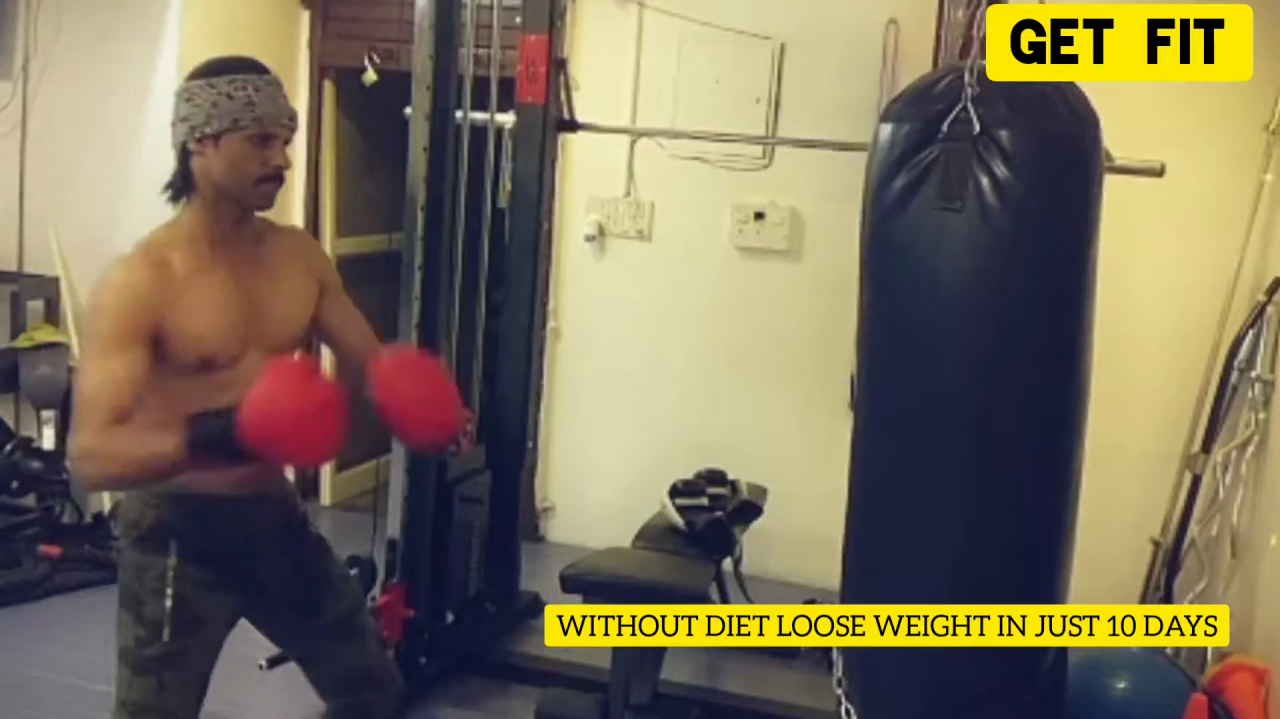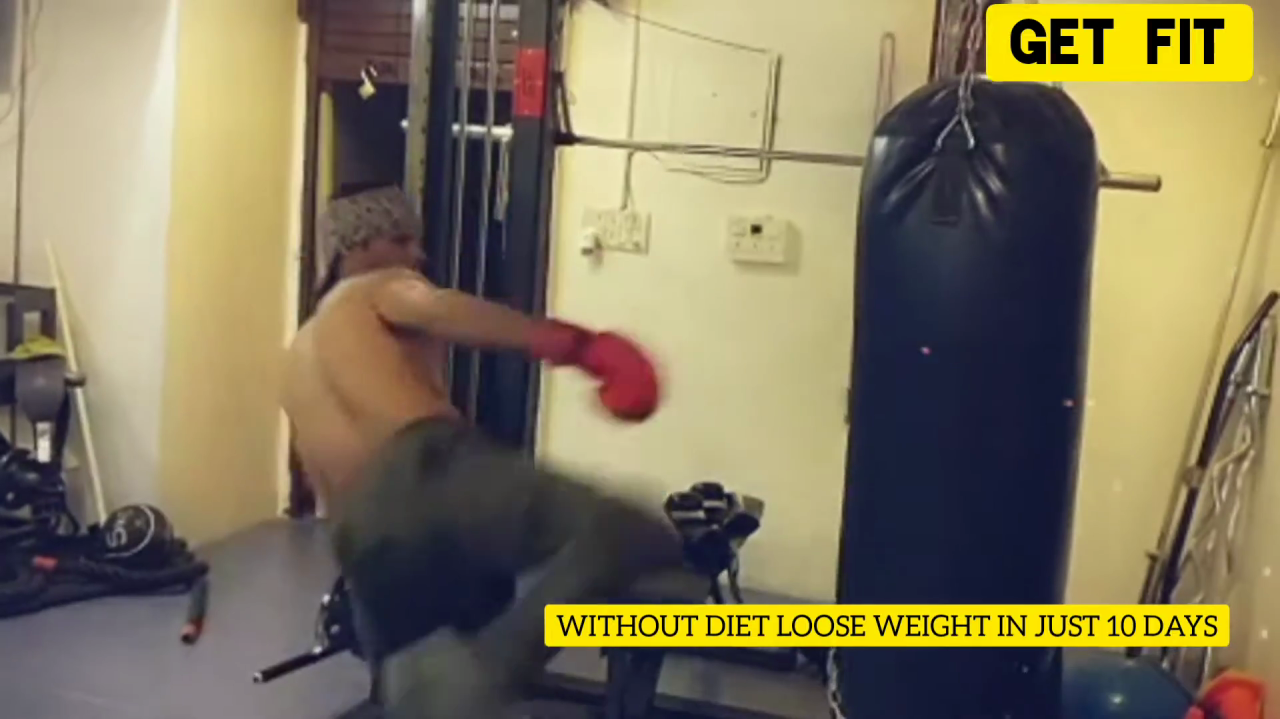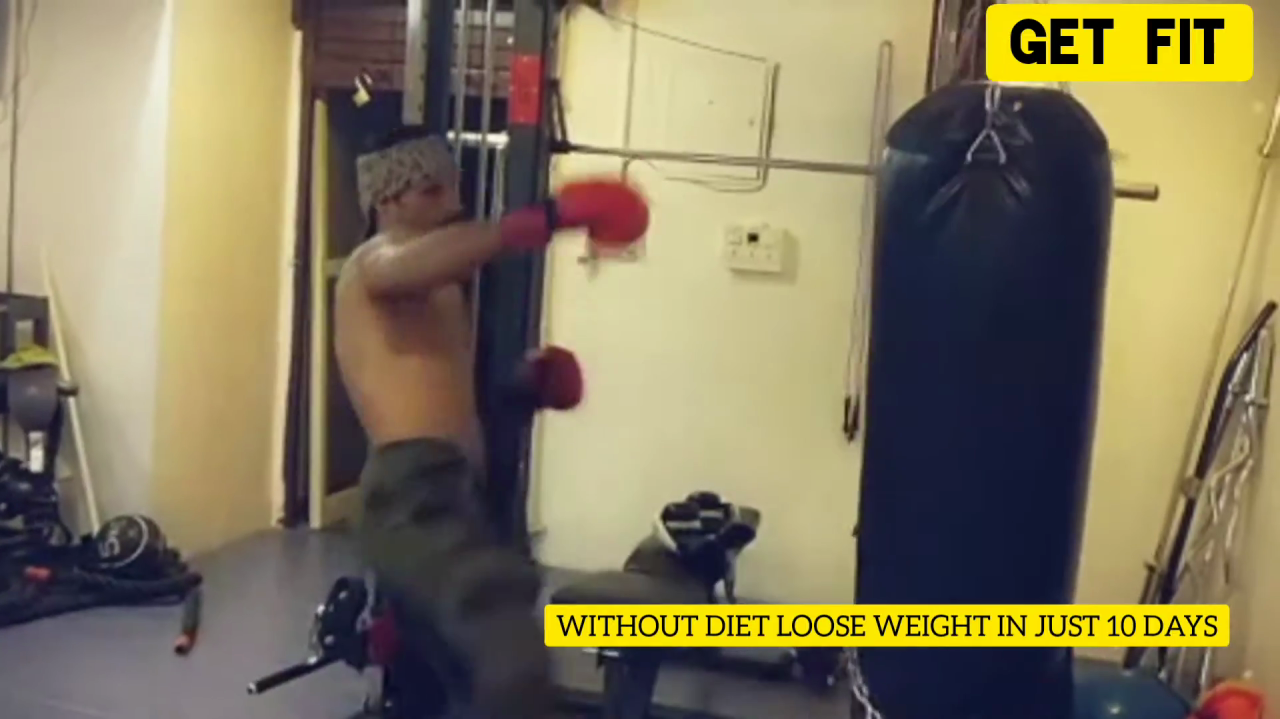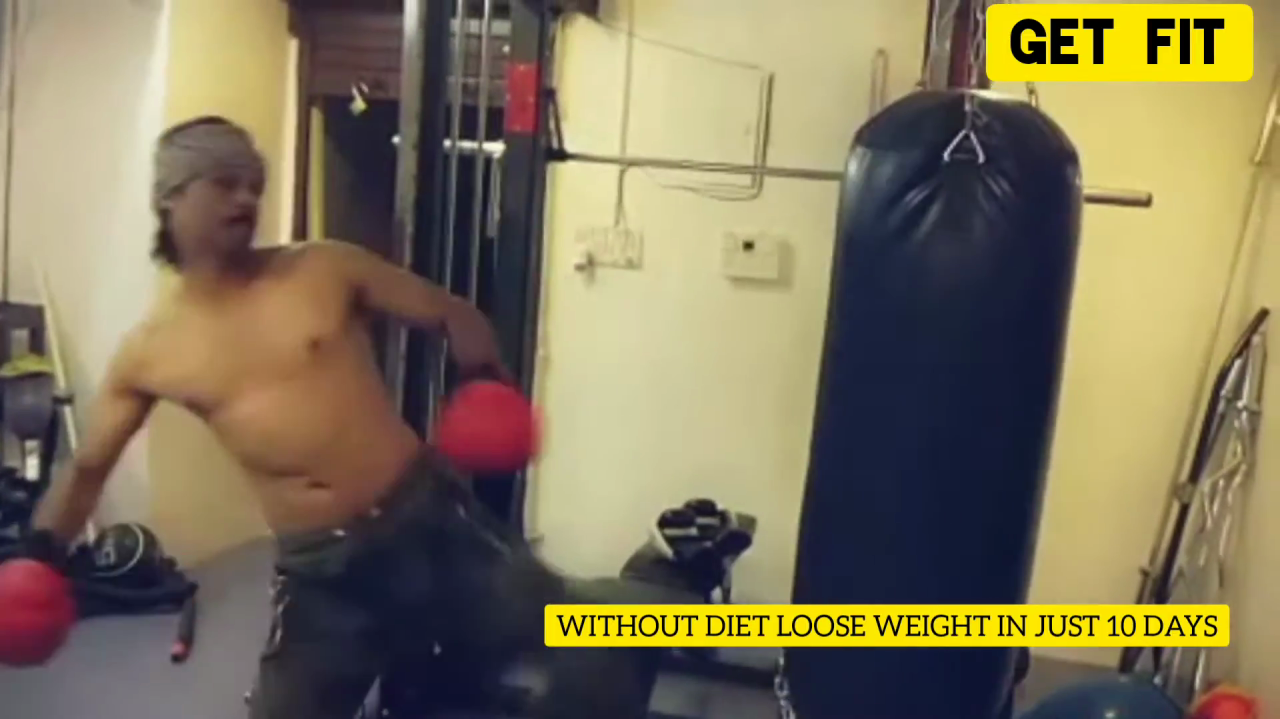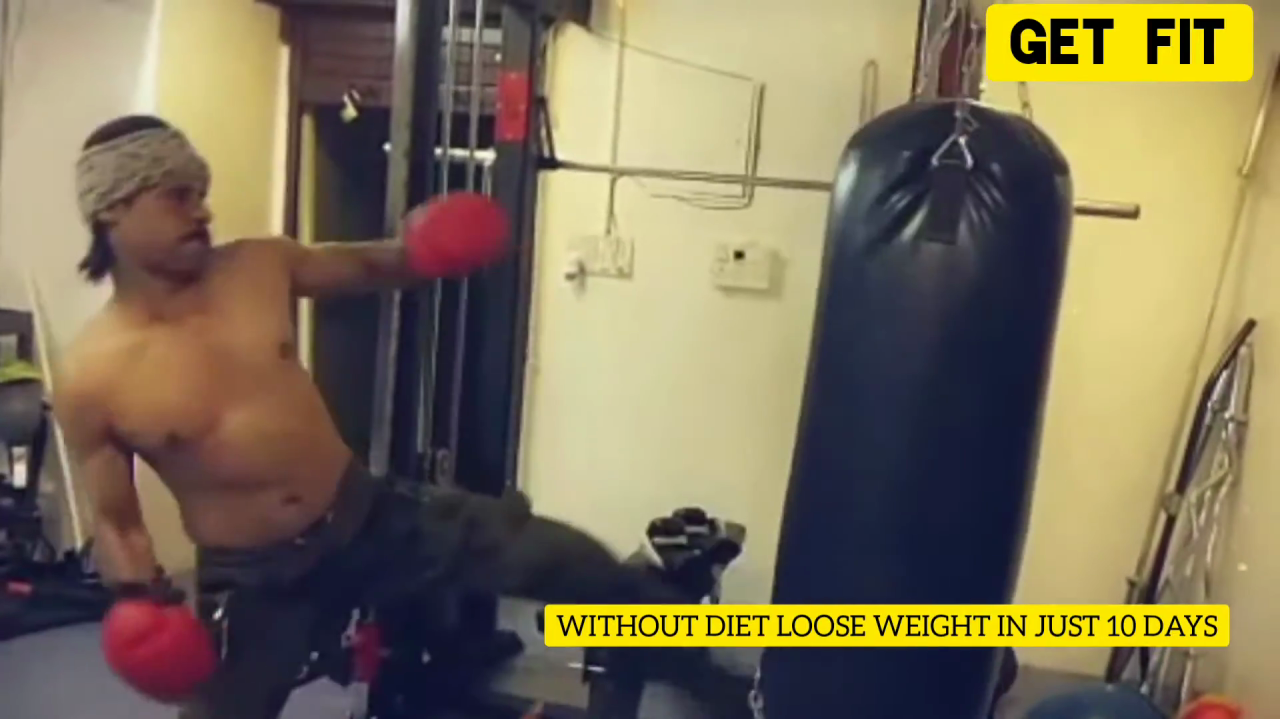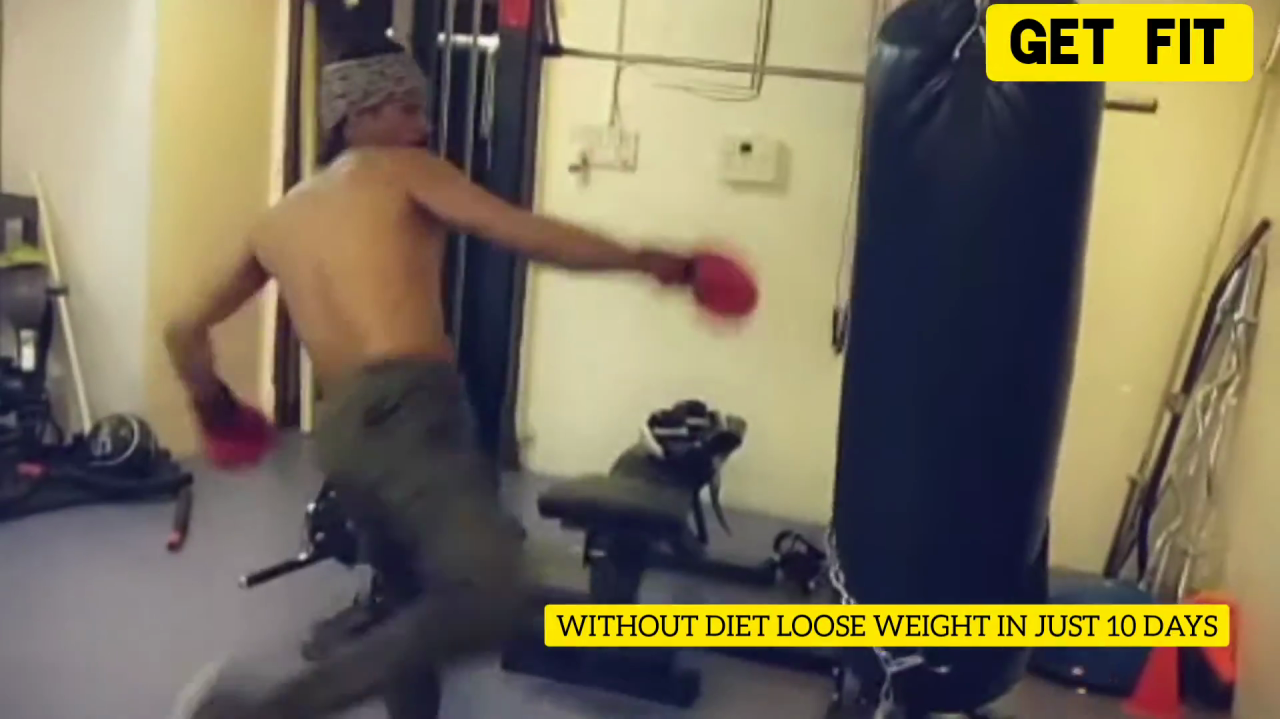
dt=0.4s
person 1, frame 1
left shoulder: (299, 255)
right shoulder: (140, 280)
left elbow: (372, 358)
right elbow: (94, 456)
left wrist: (419, 391)
right wrist: (219, 433)
left hip: (274, 519)
right hip: (180, 537)
person 1, frame 2
left shoulder: (300, 357)
right shoulder: (381, 291)
right elbow: (452, 311)
right wrist: (584, 345)
left hip: (366, 542)
right knee: (640, 541)
right ankle: (488, 666)
person 1, frame 3
right shoulder: (376, 260)
right elbow: (417, 262)
right wrist: (545, 216)
left hip: (427, 503)
right hip: (420, 499)
right knee: (512, 636)
person 1, frame 4
left shoulder: (323, 267)
right shoulder: (148, 353)
left elbow: (451, 313)
right elbow: (86, 468)
left wrist: (486, 378)
right wrist: (42, 549)
left hip: (427, 513)
right hip: (322, 572)
left knee: (607, 655)
person 1, frame 5
left shoulder: (256, 266)
right shoulder: (90, 376)
left elbow: (357, 263)
right elbow: (114, 521)
left wrist: (419, 250)
right wrist: (137, 592)
left hip: (367, 514)
right hip: (256, 581)
left knee: (562, 559)
person 1, frame 6
left shoulder: (278, 219)
right shoulder: (398, 170)
left elbow: (184, 330)
right elbow: (532, 235)
left wrist: (212, 403)
right wrist: (660, 263)
left hip: (354, 422)
right hip: (402, 408)
left knee: (419, 612)
right knee: (487, 600)
